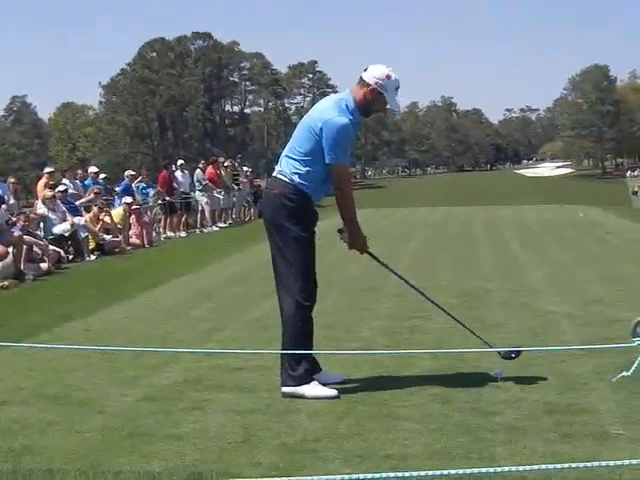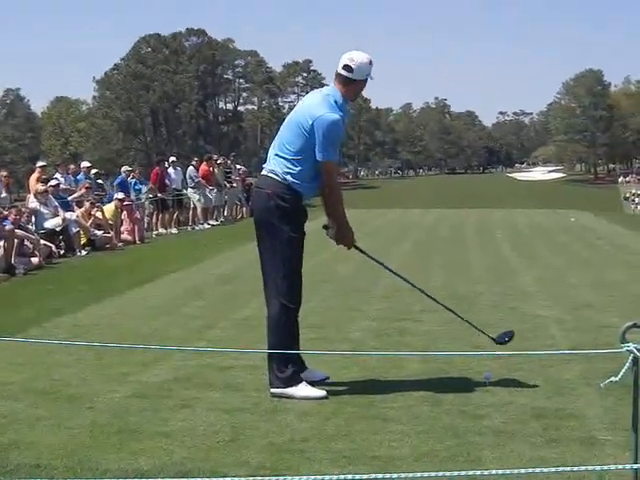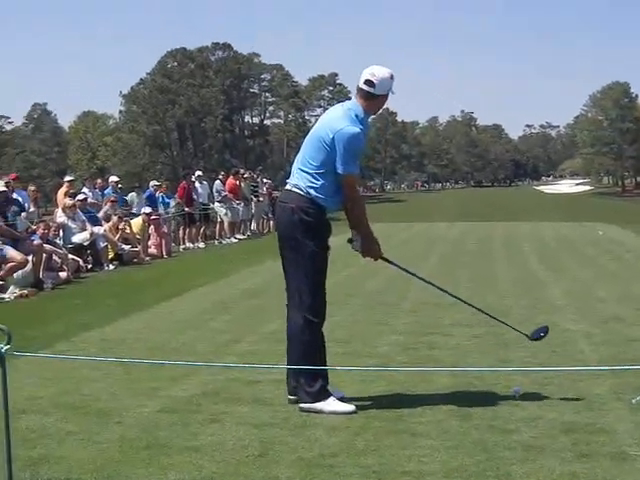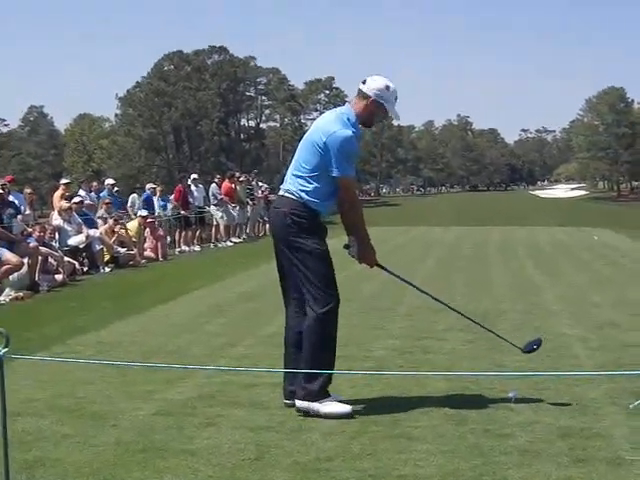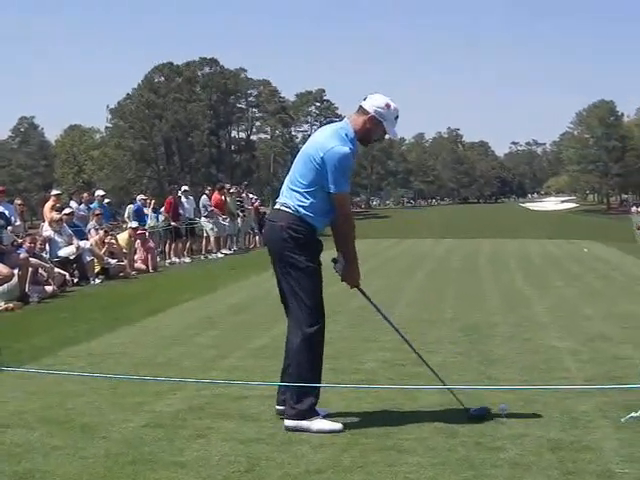
dt=0.3s
person 1, frame 1
left shoulder: (340, 107)
right shoulder: (338, 120)
left elbow: (341, 179)
right elbow: (341, 183)
left wrist: (351, 226)
right wrist: (354, 232)
left hip: (290, 200)
right hip: (288, 202)
left knee: (299, 288)
right knee: (299, 290)
left ankle: (305, 367)
right ankle: (296, 377)
person 1, frame 2
left shoulder: (319, 98)
right shoulder: (330, 117)
left elbow: (322, 175)
right elbow: (329, 180)
left wrist: (333, 219)
right wrist: (342, 226)
left hip: (273, 194)
right hip: (280, 199)
left knee: (282, 288)
right knee: (285, 291)
left ankle: (288, 366)
right ankle: (284, 378)
person 1, frame 3
left shoulder: (341, 113)
right shoulder: (350, 130)
left elbow: (345, 189)
right elbow: (351, 193)
left wrist: (358, 232)
right wrist: (367, 238)
left hip: (296, 208)
right hip: (305, 214)
left knee: (303, 303)
right knee: (310, 306)
left ankle: (300, 383)
right ankle: (312, 393)
person 1, frame 4
left shoulder: (337, 120)
right shoulder: (342, 133)
left elbow: (341, 193)
right elbow: (349, 196)
left wrist: (354, 238)
right wrist: (365, 244)
left hip: (290, 215)
right hip: (298, 218)
left knee: (300, 304)
right knee: (323, 302)
left ankle: (296, 387)
right ankle: (311, 391)
person 1, frame 5
left shoulder: (333, 133)
right shoulder: (340, 149)
left elbow: (335, 210)
right elbow: (343, 213)
left wrist: (344, 256)
right wrist: (351, 263)
left hip: (284, 228)
right hip: (294, 233)
left knee: (301, 319)
right knee: (309, 321)
left ankle: (289, 396)
right ankle: (300, 411)
